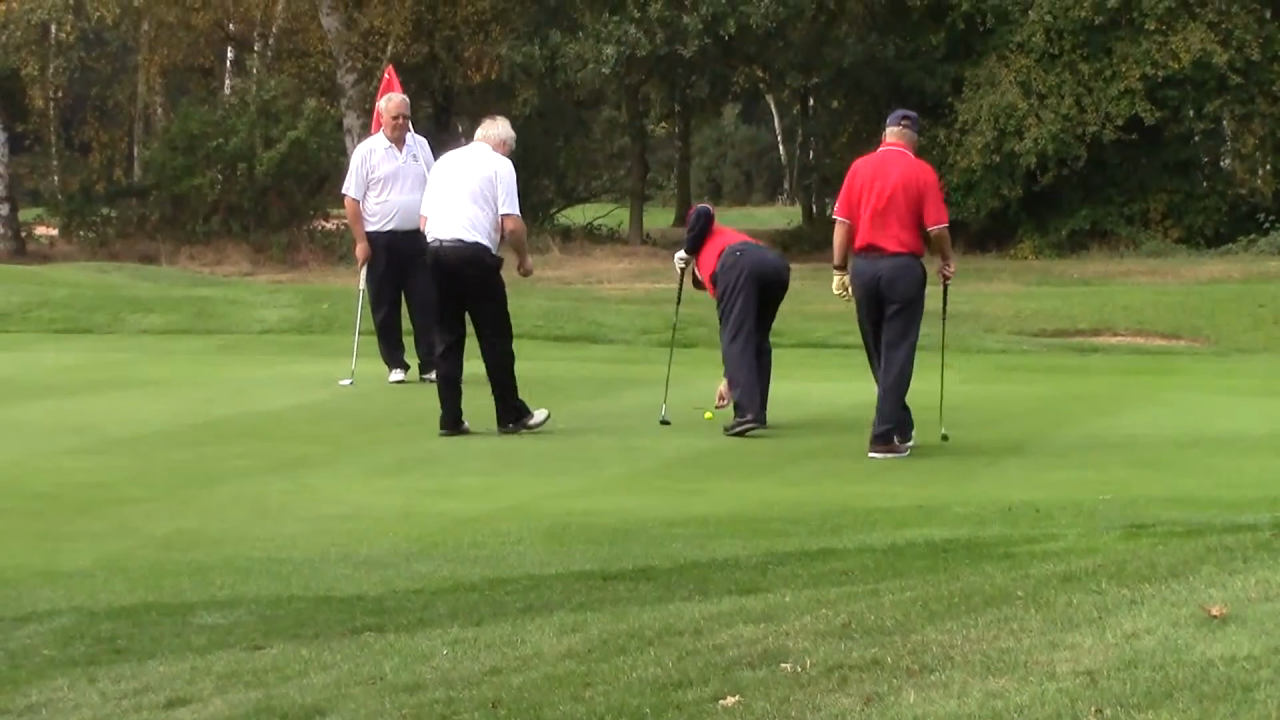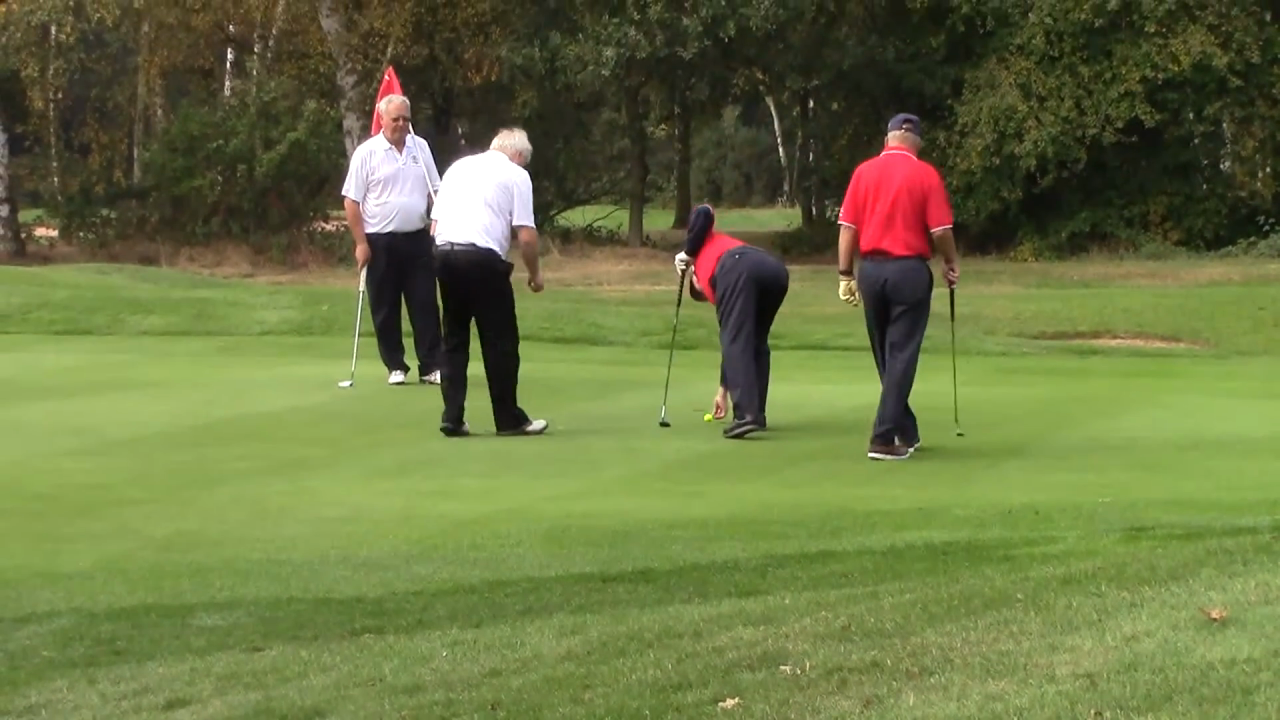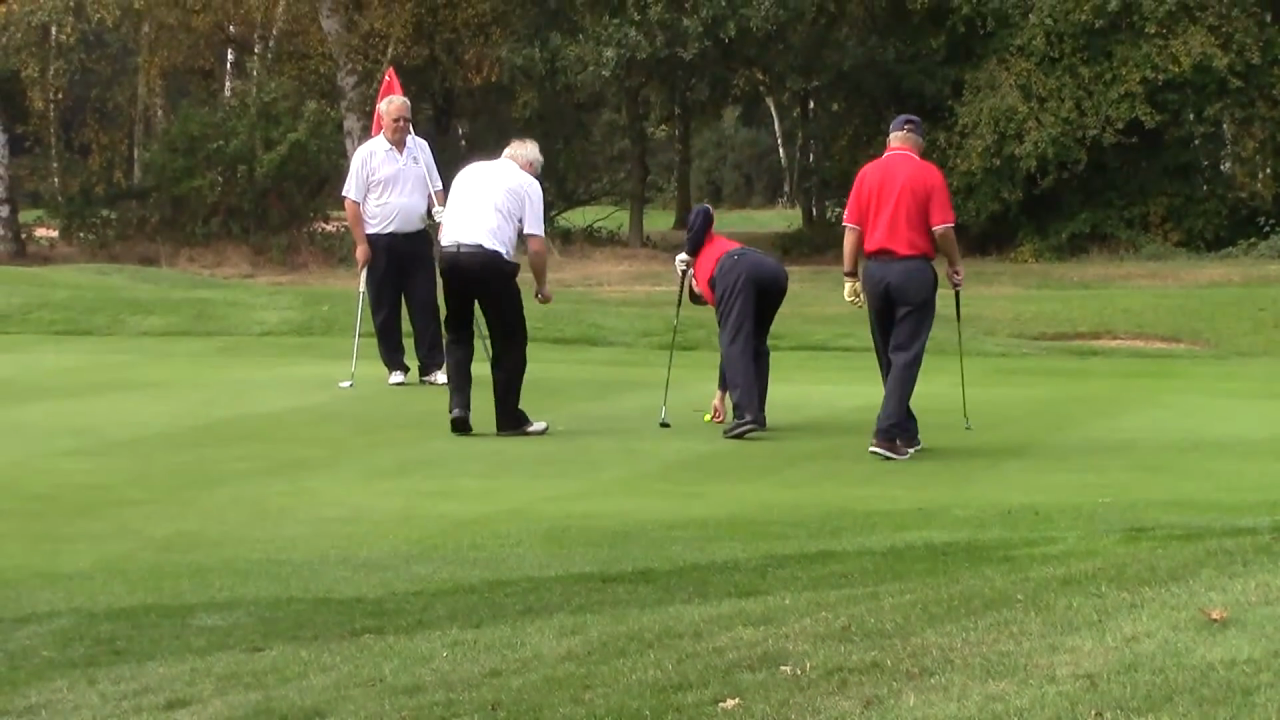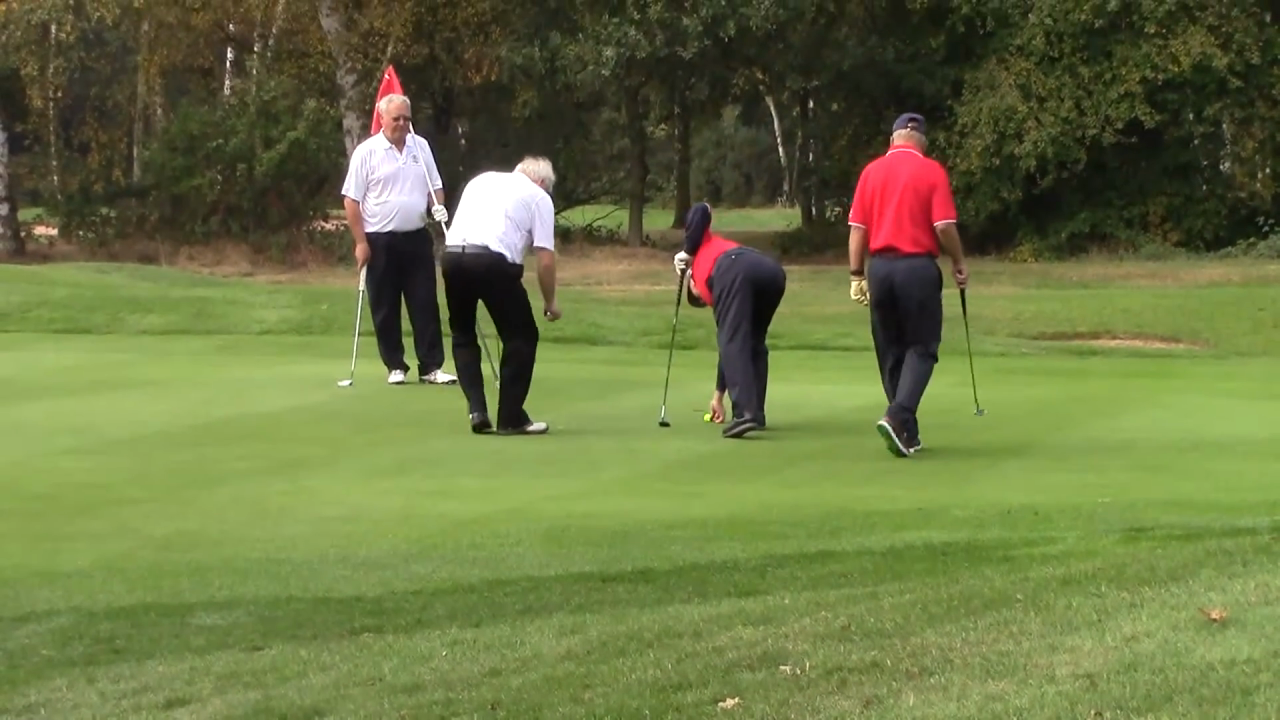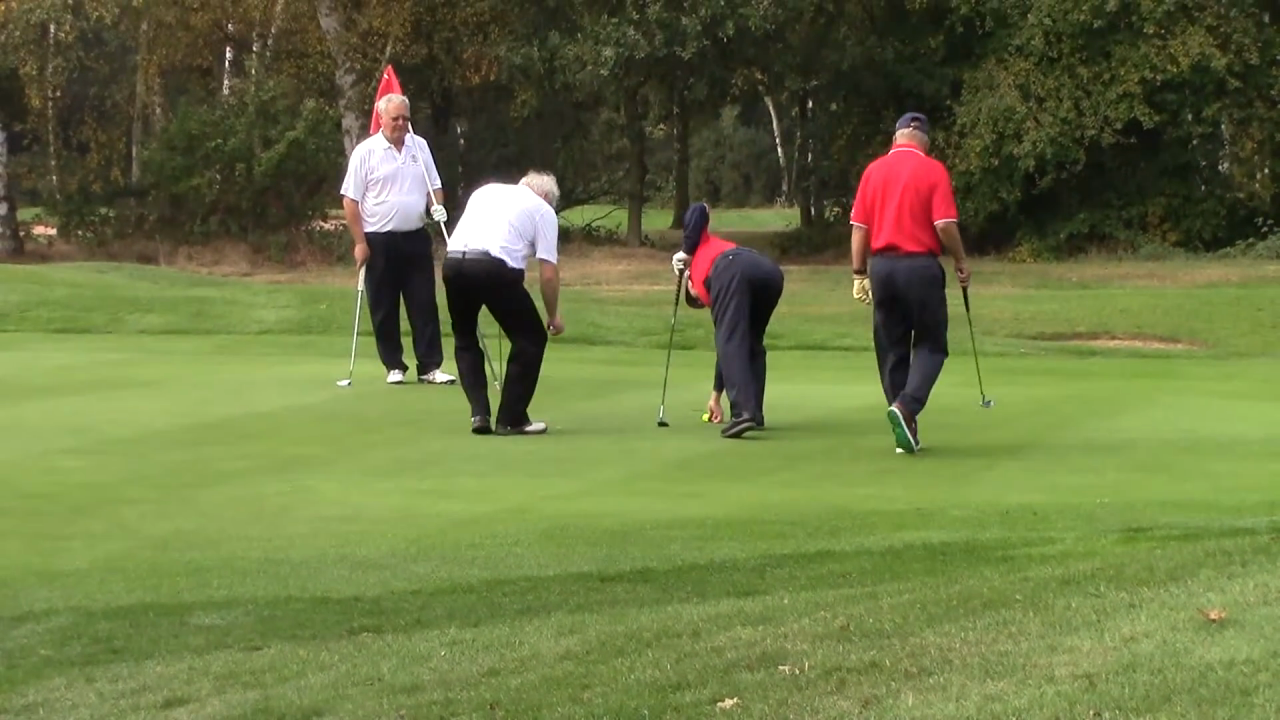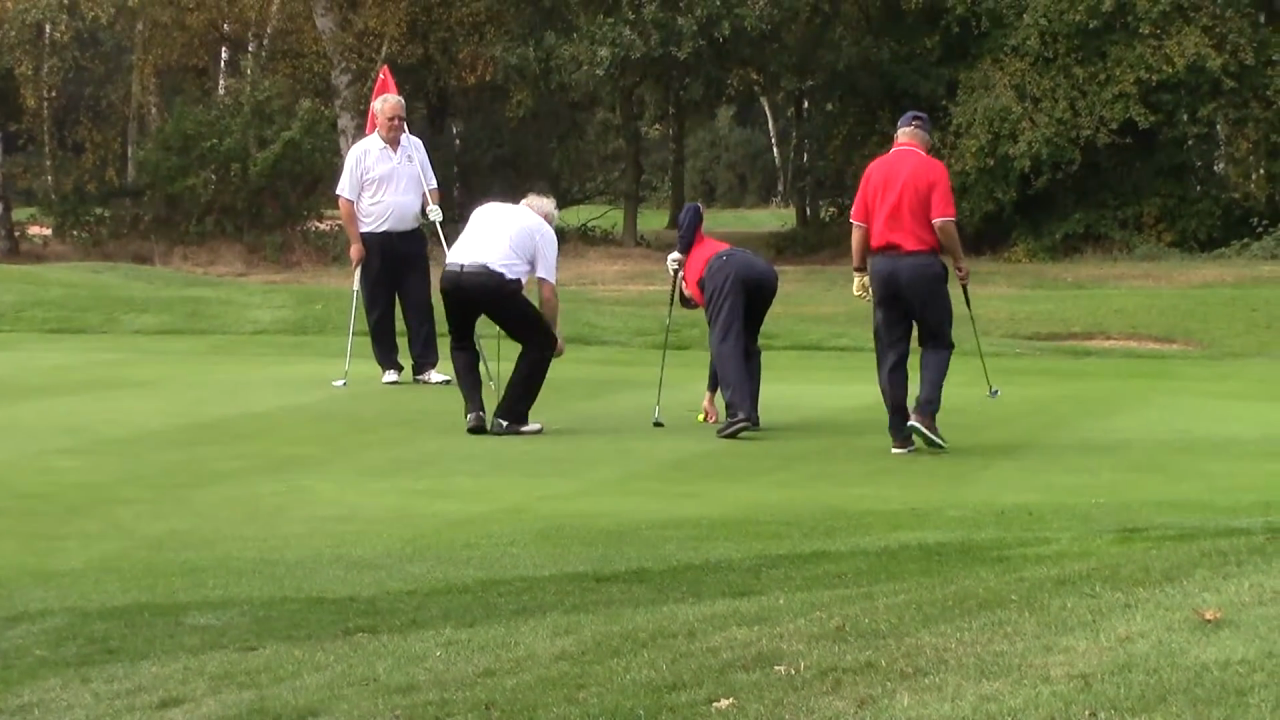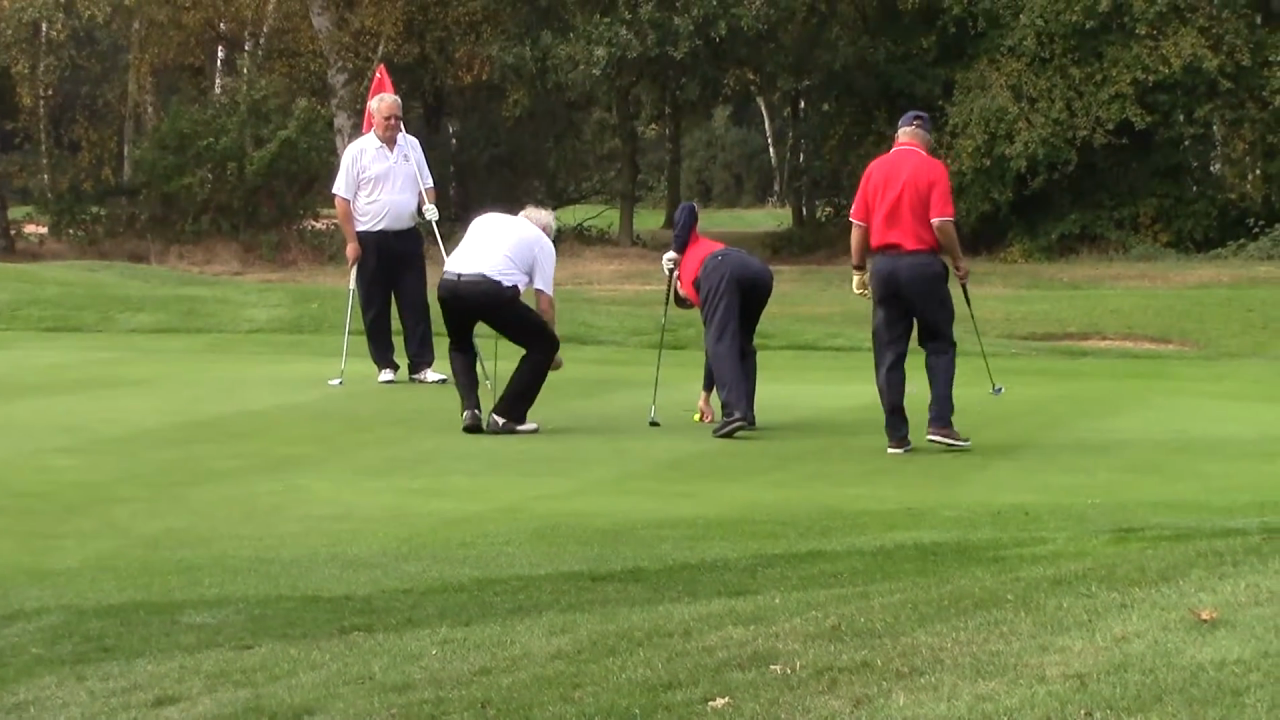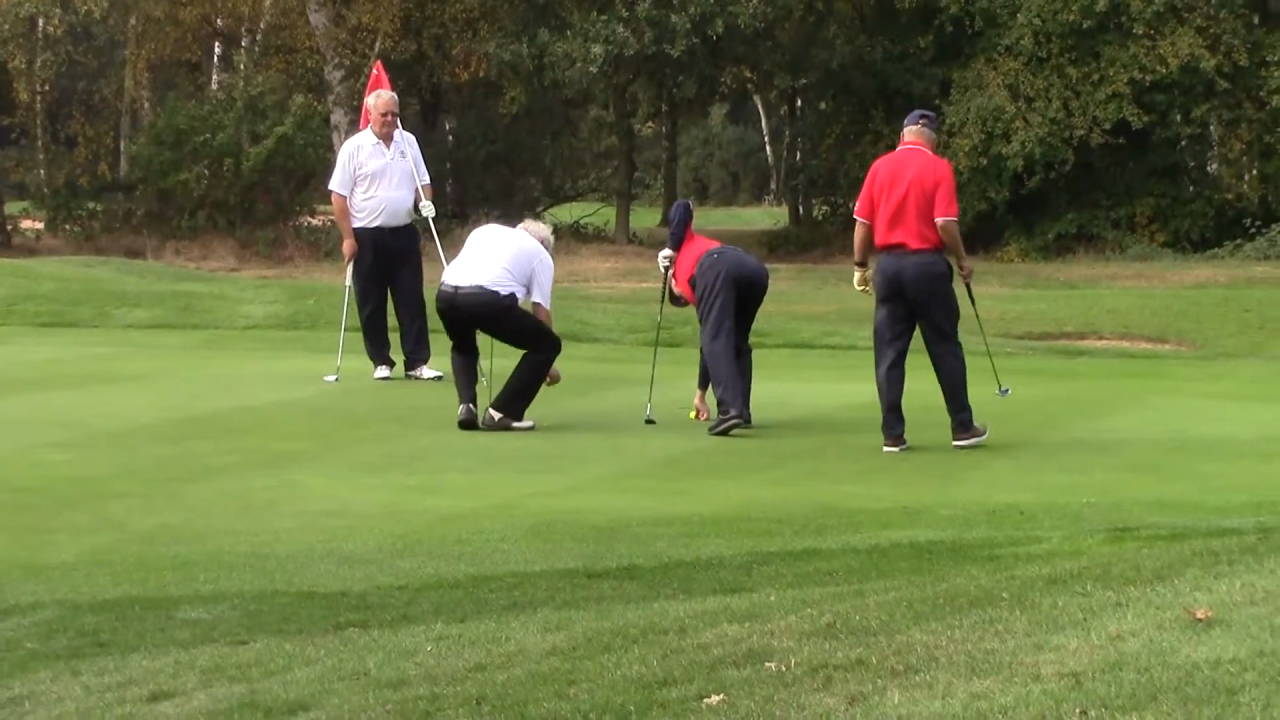
dt=0.1s
person 1, frame 1
left shoulder: (859, 167)
right shoulder: (922, 172)
left elbow: (842, 223)
right elbow: (937, 228)
left wrist: (839, 269)
right wrist: (947, 260)
left hip: (864, 266)
right hip: (903, 267)
left knee: (879, 354)
right knee: (897, 355)
left ankle: (901, 428)
right ankle: (883, 437)
person 1, frame 2
left shoulder: (863, 171)
right shoulder: (926, 174)
left elbow: (847, 228)
right elbow: (941, 230)
left wrist: (845, 275)
right wrist: (952, 264)
left hip: (871, 270)
right hip: (909, 270)
left knee: (885, 356)
right knee: (901, 356)
left ankle: (906, 431)
right ankle: (883, 438)
person 1, frame 3
left shoulder: (866, 172)
right shoulder: (929, 173)
left elbow: (852, 229)
right elbow: (943, 229)
left wrist: (851, 276)
right wrist: (955, 265)
left hip: (875, 270)
right hip: (913, 270)
left knee: (889, 354)
right knee: (906, 356)
left ankle: (905, 433)
right ankle: (886, 435)
person 1, frame 4
left shoulder: (870, 171)
right shoulder: (932, 170)
left elbow: (858, 228)
right elbow: (944, 226)
left wrist: (857, 275)
right wrist: (959, 264)
left hip: (880, 268)
right hip: (918, 268)
left knee: (890, 355)
right knee: (921, 350)
left ankle: (906, 432)
right ankle: (896, 417)
person 1, frame 5
left shoulder: (873, 170)
right shoulder: (933, 169)
left elbow: (859, 228)
right elbow: (945, 224)
left wrist: (859, 274)
right wrist: (960, 263)
left hip: (882, 266)
right hip: (920, 266)
left knee: (891, 353)
right knee: (931, 346)
left ankle: (904, 434)
right ankle: (906, 406)
person 1, frame 6
left shoulder: (874, 168)
right shoulder: (933, 168)
left elbow: (859, 226)
right elbow: (943, 223)
left wrist: (859, 271)
right wrist: (959, 261)
left hip: (883, 265)
right hip: (921, 264)
left knee: (890, 353)
right knee: (937, 343)
left ankle: (901, 434)
right ankle: (923, 413)
person 1, frame 7
left shoulder: (874, 168)
right shoulder: (934, 168)
left elbow: (859, 224)
right elbow: (941, 223)
left wrist: (858, 269)
right wrist: (958, 260)
left hip: (884, 264)
right hip: (922, 264)
left knee: (888, 353)
right knee: (939, 344)
left ankle: (896, 436)
right ankle: (939, 423)
person 1, frame 8
left shoulder: (879, 166)
right shoulder: (939, 167)
left elbow: (862, 222)
right elbow: (945, 223)
left wrist: (860, 266)
right wrist: (962, 260)
left hip: (888, 264)
right hip: (926, 263)
left knee: (889, 352)
right knee: (944, 347)
left ankle: (893, 434)
right ankle: (962, 427)
person 2, frame 1
left shoulder: (421, 145)
right shoulder: (366, 151)
right elbow: (351, 199)
right wrist: (361, 241)
left hip: (416, 236)
right hip: (380, 239)
left knee: (425, 302)
right knee: (385, 307)
left ankle: (430, 365)
right ankle: (395, 365)
person 2, frame 2
left shoulder: (421, 147)
right shoulder: (366, 152)
left elbow: (435, 187)
right elbow: (351, 201)
right wrist: (361, 243)
left hip: (417, 238)
right hip: (380, 241)
left knee: (425, 304)
right knee: (385, 309)
left ankle: (431, 367)
right ankle: (395, 367)
person 2, frame 3
left shoulder: (422, 147)
right shoulder: (367, 153)
left elbow: (435, 187)
right elbow: (352, 201)
left wrist: (439, 208)
right wrist: (362, 243)
left hip: (417, 238)
right hip: (381, 241)
left knee: (426, 305)
right knee: (385, 309)
left ankle: (432, 367)
right ankle: (395, 368)
person 2, frame 4
left shoulder: (421, 146)
right shoulder: (366, 151)
left elbow: (434, 186)
right elbow: (351, 200)
left wrist: (439, 207)
right wrist: (361, 242)
left hip: (417, 237)
right hip: (380, 240)
left knee: (426, 304)
right knee: (385, 309)
left ankle: (431, 366)
right ankle: (395, 367)
person 2, frame 5
left shoulder: (420, 146)
right shoulder: (365, 152)
left elbow: (434, 185)
right elbow: (350, 200)
left wrist: (438, 206)
right wrist: (360, 242)
left hip: (416, 237)
right hip: (380, 240)
left knee: (425, 304)
right knee: (384, 308)
left ankle: (430, 366)
right ankle: (394, 366)
person 2, frame 6
left shoulder: (416, 146)
right shoulder: (361, 151)
left elbow: (429, 185)
right elbow: (346, 199)
left wrist: (433, 206)
right wrist: (355, 242)
left hip: (412, 237)
right hip: (375, 240)
left knee: (420, 304)
right knee: (379, 309)
left ankle: (425, 366)
right ankle: (389, 366)
person 2, frame 7
left shoulder: (412, 145)
right shoulder: (357, 150)
left elbow: (425, 184)
right elbow: (342, 199)
left wrist: (429, 204)
right wrist: (352, 241)
left hip: (407, 236)
right hip: (371, 239)
left knee: (416, 303)
right knee: (375, 307)
left ankle: (421, 365)
right ankle: (385, 365)
person 2, frame 8
left shoulder: (409, 141)
right shoulder: (354, 147)
left elbow: (422, 180)
right elbow: (338, 195)
left wrist: (426, 201)
right wrist: (348, 237)
left hip: (404, 233)
right hip: (368, 236)
left knee: (412, 300)
right knee: (371, 304)
left ankle: (417, 362)
right ankle: (381, 362)
person 3, frame 1
left shoulder: (444, 160)
right shoulder: (500, 164)
left elbow: (424, 221)
right elbow: (511, 224)
right wrist: (523, 259)
left hip: (435, 250)
right hip: (473, 253)
left knee: (448, 336)
right knee: (495, 335)
left ankle: (451, 418)
right ankle: (511, 415)
person 3, frame 2
left shoulder: (457, 166)
right shoulder: (516, 174)
left elbow: (435, 223)
right elbow: (526, 235)
right wrist: (535, 273)
left hip: (444, 253)
right hip: (483, 258)
left knee: (454, 337)
right knee: (500, 339)
left ankle: (452, 417)
right ankle: (509, 419)
person 3, frame 3
left shoulder: (469, 170)
right shoulder: (528, 182)
left elbow: (445, 224)
right elbow: (536, 244)
right wrist: (542, 285)
left hip: (448, 254)
right hip: (488, 259)
left knee: (458, 334)
right knee: (510, 339)
left ankle: (459, 407)
right ankle: (510, 420)
person 3, frame 4
left shoulder: (480, 179)
right shoulder: (538, 195)
right elbow: (545, 258)
right wrist: (550, 300)
left hip: (452, 255)
right hip: (493, 261)
left knee: (462, 335)
right knee: (521, 337)
left ankle: (476, 410)
right ankle: (511, 419)
person 3, frame 5
left shoulder: (486, 190)
right shoulder: (543, 209)
right elbow: (548, 271)
left wrist: (470, 292)
right wrist: (553, 315)
left hip: (452, 262)
right hip: (494, 267)
left knee: (465, 340)
right knee: (532, 338)
left ankle: (479, 413)
right ankle: (512, 418)
person 3, frame 6
left shoulder: (487, 208)
right shoulder: (543, 229)
right elbow: (547, 290)
left wrist: (470, 304)
right wrist: (554, 335)
left hip: (450, 275)
right hip: (492, 280)
left knee: (462, 343)
right knee: (541, 342)
left ankle: (474, 412)
right ankle: (509, 418)
person 3, frame 7
left shoulder: (486, 218)
right shoulder: (542, 241)
right elbow: (544, 300)
left wrist: (466, 313)
right wrist: (550, 351)
left hip: (447, 284)
right hip: (490, 289)
left knee: (460, 347)
right knee: (544, 345)
left ankle: (471, 410)
right ankle: (506, 415)
person 3, frame 8
left shoulder: (485, 230)
right shoulder: (540, 254)
right elbow: (541, 312)
right wrist: (548, 367)
left hip: (446, 294)
right hip: (488, 299)
left knee: (463, 347)
right knee: (548, 346)
left ankle: (467, 405)
right ankle: (503, 412)
person 4, frame 1
left shoulder: (708, 238)
left elbow: (703, 213)
right elbow: (739, 335)
left wrist: (687, 251)
right wrist: (727, 379)
left hip: (740, 263)
right hip: (777, 265)
left knee: (736, 339)
right knee: (758, 340)
left ankle: (746, 413)
right ankle: (757, 411)
person 4, frame 2
left shoulder: (707, 245)
left elbow: (703, 213)
right elbow: (737, 338)
left wrist: (687, 253)
right wrist: (723, 389)
left hip: (739, 266)
right hip: (775, 270)
left knee: (736, 340)
right knee: (756, 342)
left ankle: (746, 414)
right ankle: (756, 413)
person 4, frame 3
left shoulder: (706, 247)
left elbow: (703, 213)
right elbow: (734, 343)
left wrist: (688, 253)
right wrist: (720, 394)
left hip: (738, 268)
right hip: (775, 272)
left knee: (735, 343)
right knee: (755, 344)
left ankle: (745, 415)
right ankle: (756, 414)
person 4, frame 4
left shoulder: (704, 249)
left elbow: (701, 211)
right elbow: (732, 344)
left wrist: (687, 252)
right wrist: (718, 395)
left hip: (736, 268)
right hip: (773, 271)
left knee: (733, 342)
right knee: (754, 344)
left ankle: (745, 413)
right ankle: (756, 413)
person 4, frame 5
left shoulder: (702, 248)
left elbow: (699, 210)
right elbow: (727, 344)
left wrist: (685, 251)
right wrist: (715, 396)
left hip: (733, 268)
right hip: (771, 273)
left knee: (731, 343)
right knee: (752, 344)
left ankle: (743, 413)
right ankle: (754, 413)
person 4, frame 6
left shoulder: (696, 250)
left elbow: (693, 210)
right elbow: (720, 346)
left wrist: (680, 251)
right wrist: (709, 397)
left hip: (727, 269)
right hip: (765, 273)
left knee: (725, 342)
right knee: (747, 345)
left ankle: (738, 413)
right ankle: (750, 413)
person 4, frame 7
left shoulder: (691, 249)
left elbow: (688, 210)
right elbow: (713, 346)
left wrist: (675, 251)
right wrist: (705, 397)
left hip: (723, 269)
right hip: (760, 273)
left knee: (720, 343)
right knee: (743, 344)
left ankle: (734, 412)
right ankle: (746, 413)
person 4, frame 8
right shoulder: (698, 293)
left elbow: (683, 207)
right elbow: (708, 345)
left wrist: (671, 248)
right wrist: (700, 395)
left hip: (718, 267)
right hip: (755, 271)
left knee: (716, 340)
right knee: (738, 342)
left ankle: (730, 409)
right ankle: (742, 410)
